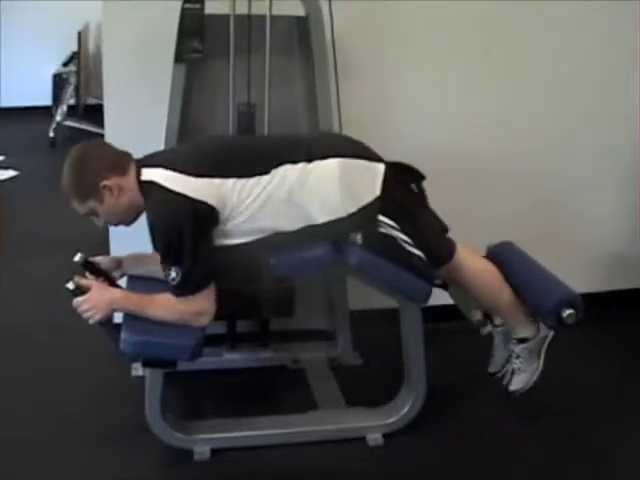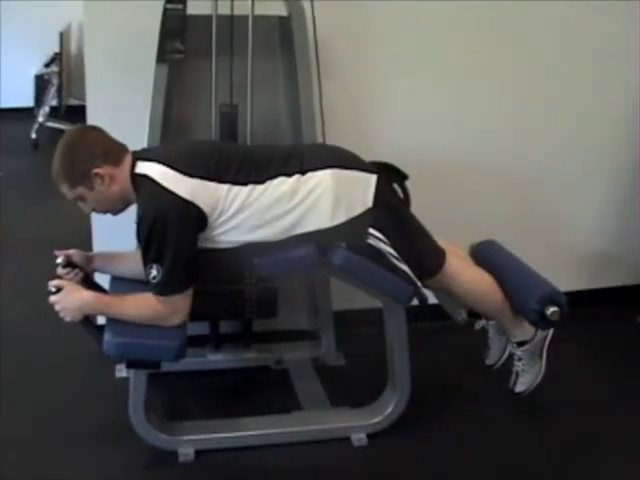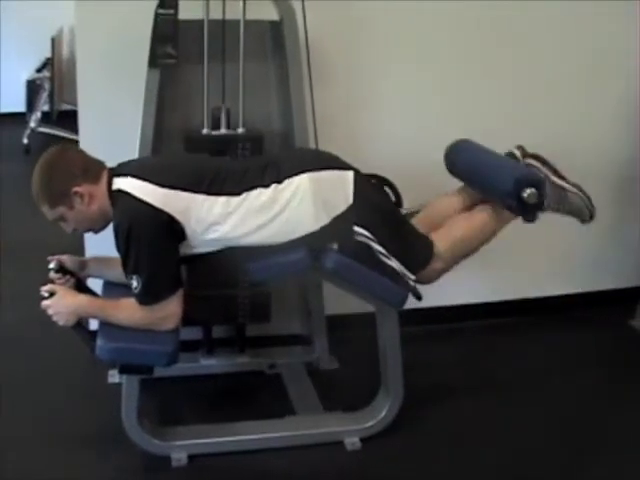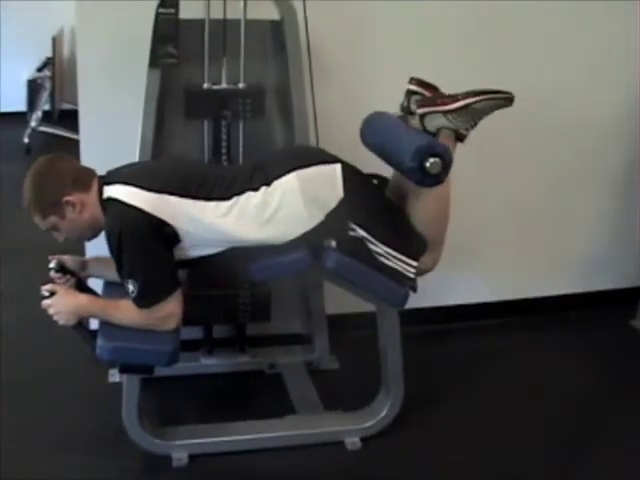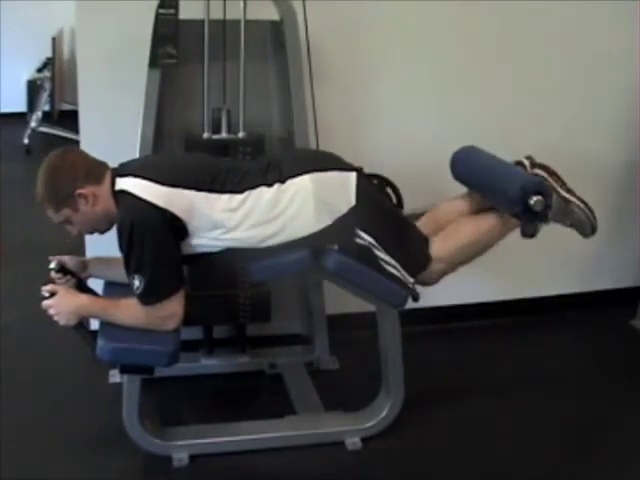
dt=1s
person 1, frame 1
left shoulder: (168, 205)
right shoulder: (156, 175)
left elbow: (198, 309)
right elbow: (184, 264)
left wrist: (117, 301)
right wrist: (123, 263)
left hip: (346, 188)
right hip: (334, 170)
left knee: (446, 260)
right knee: (437, 256)
left ankle: (526, 332)
right ankle: (503, 322)
person 1, frame 2
left shoulder: (160, 201)
right shoulder: (149, 167)
left elbow: (171, 309)
right elbow: (162, 264)
left wrist: (89, 302)
right wrist: (94, 261)
left hip: (342, 199)
right hip: (328, 179)
left knee: (434, 268)
right knee: (426, 258)
left ankle: (524, 332)
right ankle: (502, 319)
person 1, frame 3
left shoulder: (134, 215)
right shoulder: (127, 182)
left elbow: (162, 314)
right elbow: (152, 272)
left wrist: (85, 307)
right wrist: (87, 268)
left hip: (323, 204)
right hip: (315, 184)
left knee: (428, 262)
right knee: (415, 237)
person 1, frame 4
left shoulder: (125, 218)
right shoulder: (119, 186)
left elbow: (163, 314)
right elbow: (154, 267)
left wrist: (83, 305)
right wrist: (88, 266)
left hip: (318, 201)
right hip: (304, 178)
left knee: (422, 255)
right knee: (395, 223)
left ankle: (441, 129)
right ankle: (423, 123)
person 1, frame 5
left shoulder: (137, 212)
right shoulder: (130, 181)
left elbow: (164, 313)
right elbow: (155, 272)
left wrist: (84, 305)
right wrist: (89, 267)
left hip: (329, 206)
right hip: (317, 184)
left knee: (428, 264)
right knee: (417, 238)
